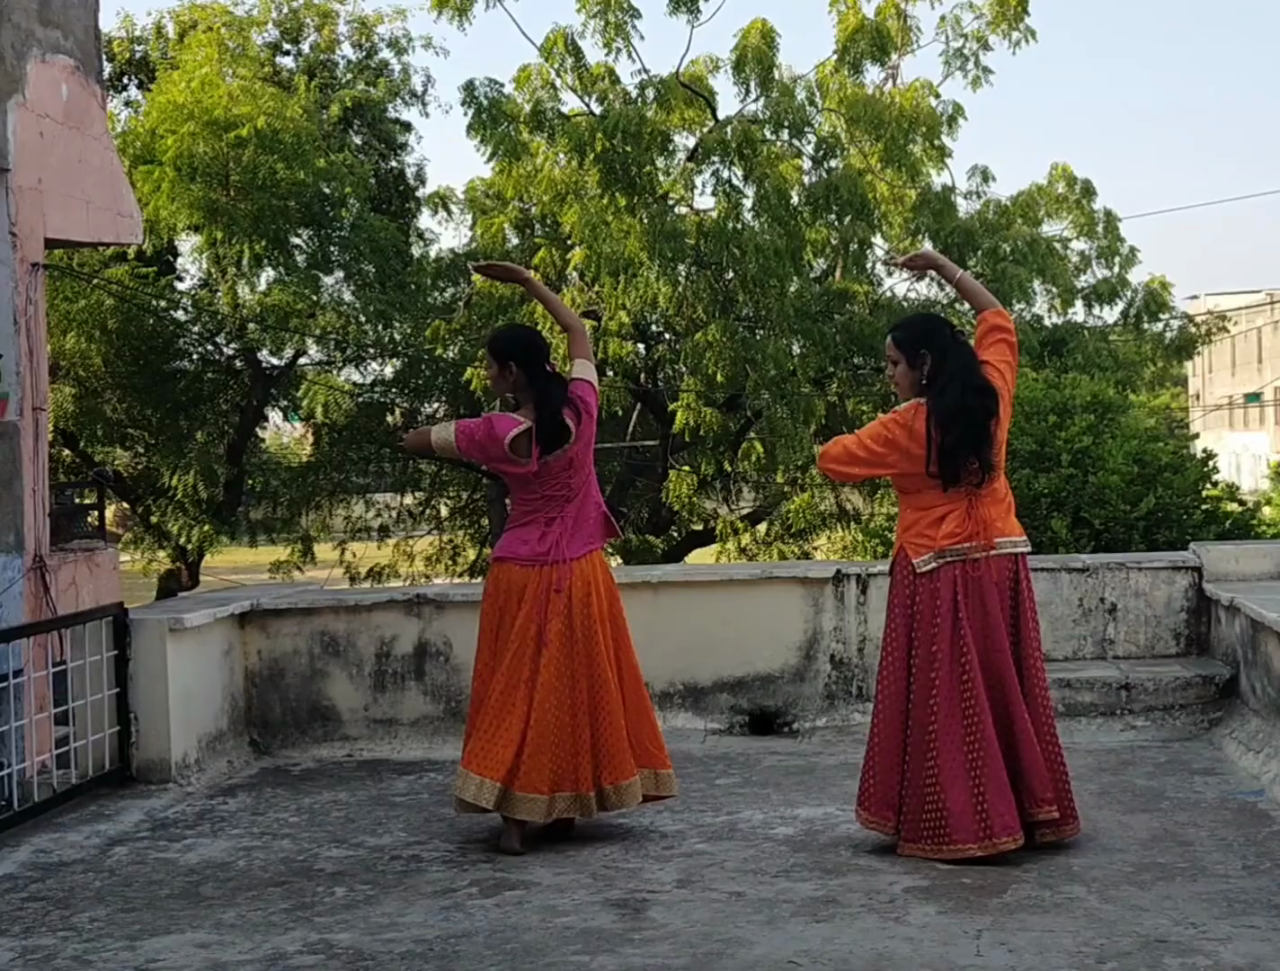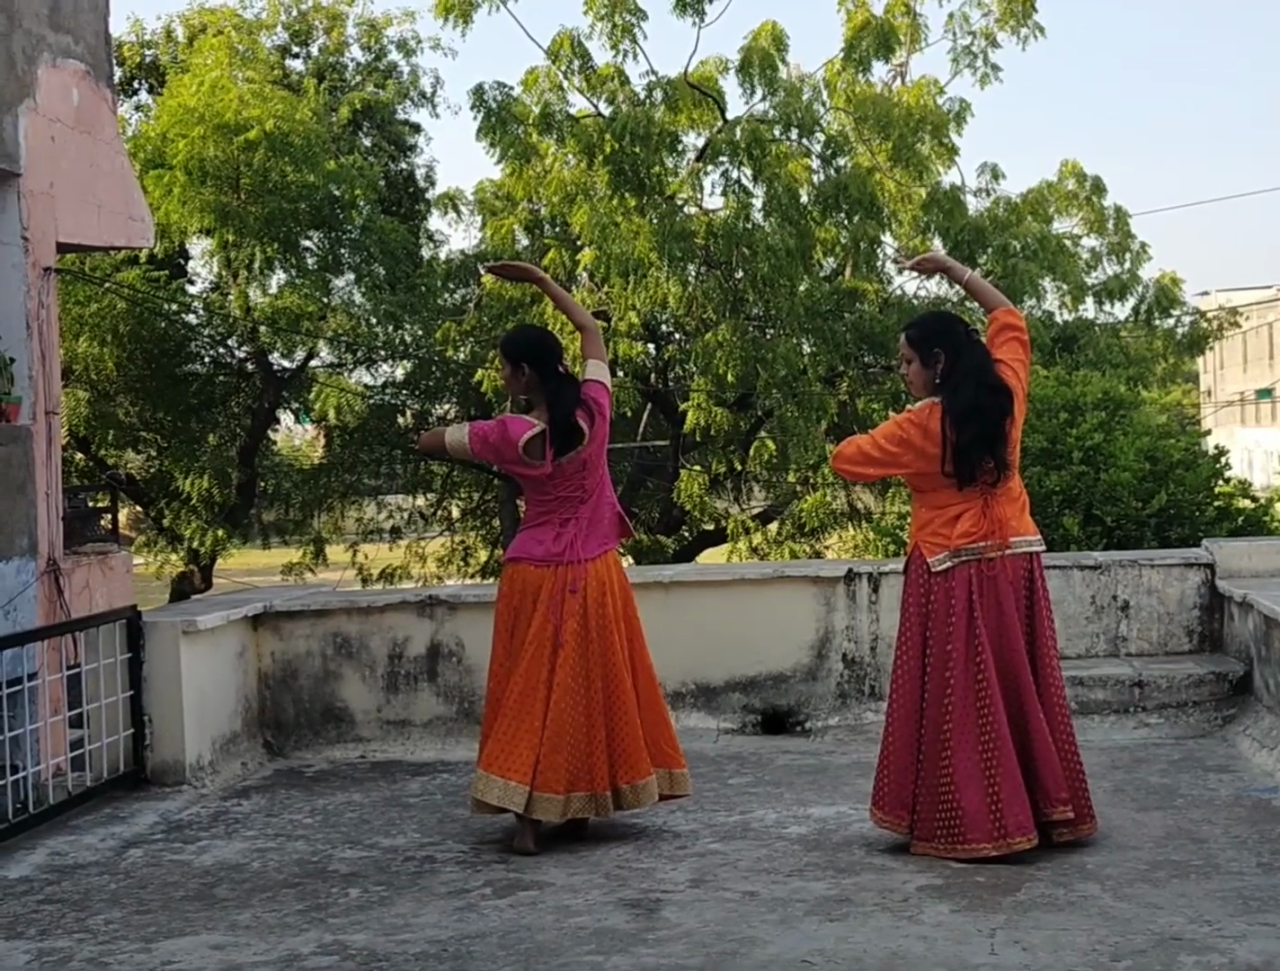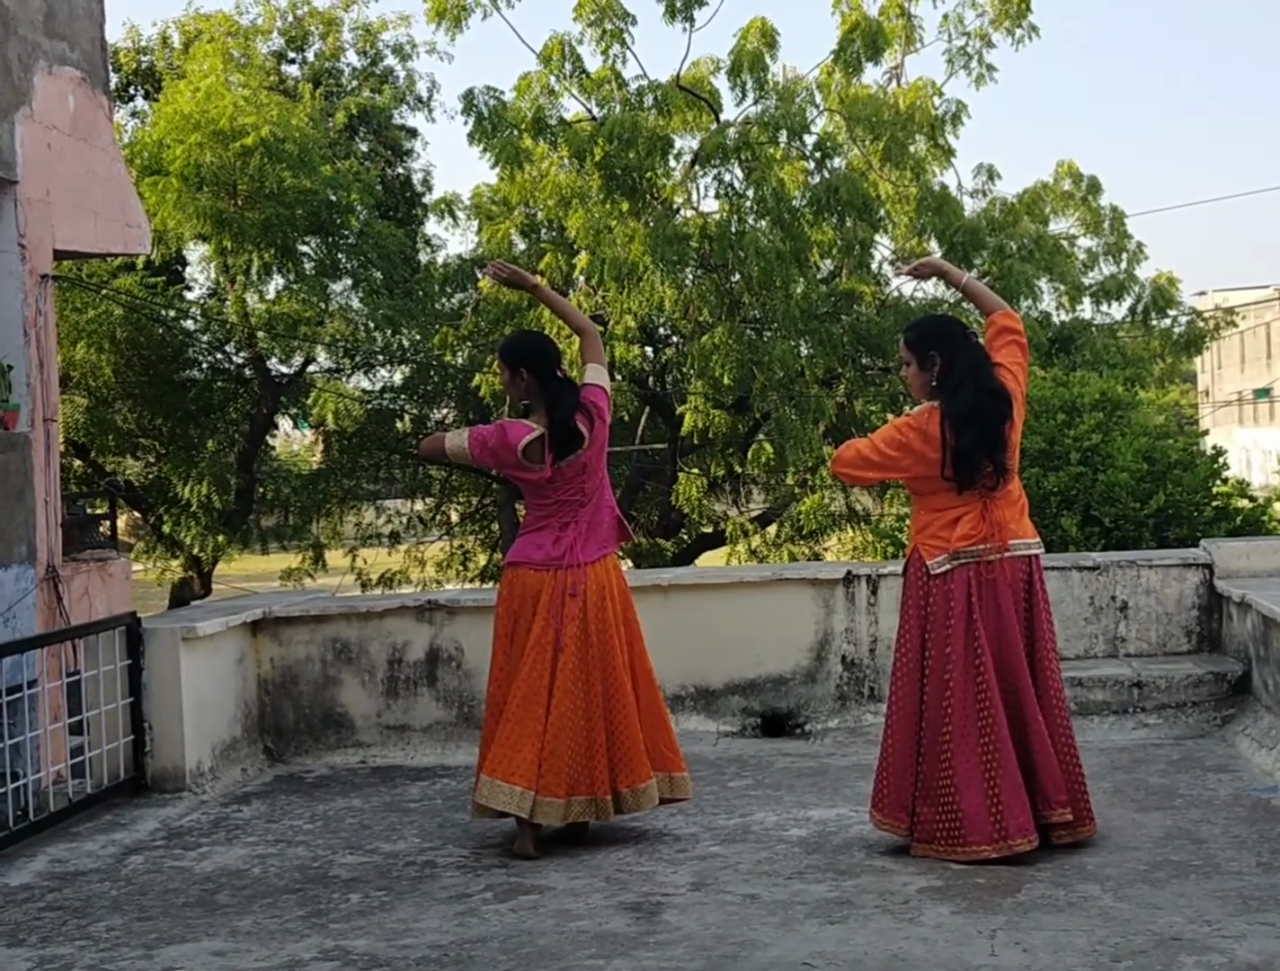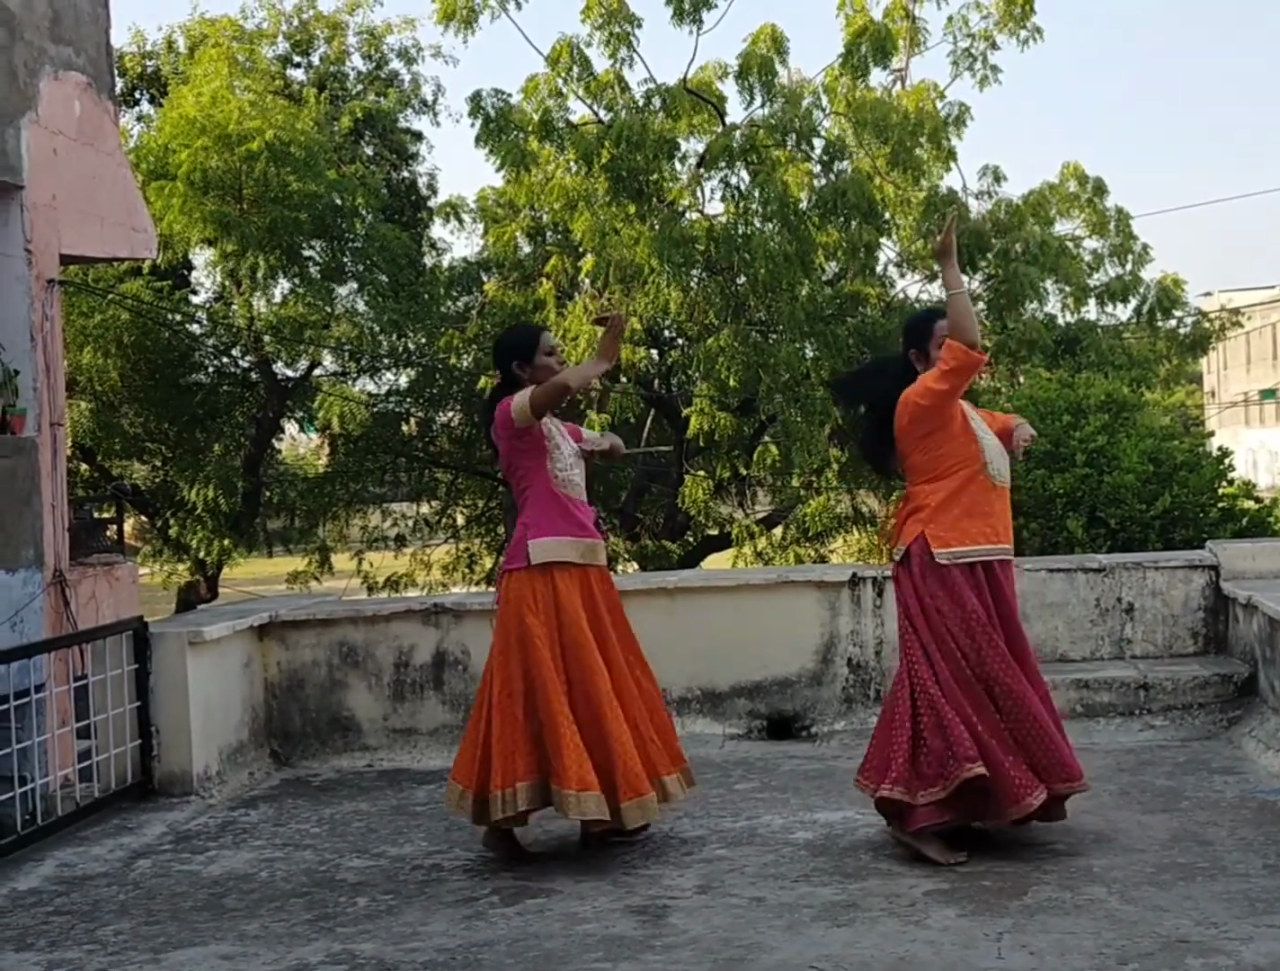
dt=1s
person 1, frame 1
left shoulder: (906, 426)
right shoulder: (992, 396)
left elbow: (831, 458)
right elbow: (997, 320)
left wrist: (876, 443)
right wrist: (943, 267)
left hip: (937, 574)
right hip: (1000, 562)
left knee: (945, 700)
right knee: (1007, 687)
left ankle: (956, 823)
right ankle: (1029, 810)
person 1, frame 2
left shoulder: (920, 425)
right shoulder: (1006, 395)
left elbow: (845, 458)
right elbow: (1009, 319)
left wrist: (889, 441)
right wrist: (953, 269)
left hip: (951, 574)
right hip: (1014, 560)
left knee: (959, 701)
right knee: (1020, 688)
left ankle: (970, 824)
right ankle: (1045, 809)
person 1, frame 3
left shoulder: (919, 429)
right shoulder: (1005, 397)
left elbow: (844, 461)
right elbow: (1006, 320)
left wrist: (892, 444)
right wrist: (949, 273)
left hip: (950, 575)
right hip: (1013, 563)
left knee: (958, 700)
right knee: (1019, 689)
left ankle: (966, 826)
right ankle: (1042, 811)
person 1, frame 4
left shoulder: (959, 407)
right shoulder: (920, 400)
left elbow: (1002, 419)
right elbow: (969, 349)
left wrist: (1015, 434)
right wrist: (950, 267)
left hip: (977, 566)
right hip: (946, 567)
left knee: (946, 683)
right knee: (972, 682)
left ankle: (937, 804)
right ankle: (923, 810)
person 2, frame 1
left shoulder: (496, 433)
right shoulder: (579, 410)
left elbow: (413, 442)
right elbow: (578, 331)
right wrist: (527, 281)
left hip: (522, 577)
right hip: (581, 574)
left knee: (518, 691)
right knee: (578, 685)
left ankle: (516, 815)
right ankle: (565, 808)
person 2, frame 2
left shoulder: (511, 435)
right shoulder: (593, 411)
left elbow: (428, 442)
right elbow: (592, 331)
right wrist: (541, 279)
left hip: (537, 577)
right hip: (595, 574)
left knee: (534, 691)
right knee: (593, 686)
left ankle: (530, 816)
right ankle: (580, 807)
person 2, frame 3
left shoulder: (509, 439)
right shoulder: (593, 414)
left elbow: (428, 447)
right elbow: (591, 334)
right wrist: (535, 286)
left hip: (535, 580)
right hip: (594, 577)
left knee: (534, 694)
right knee: (592, 690)
left ankle: (528, 815)
right ankle: (580, 807)
person 2, frame 4
left shoulder: (556, 424)
right shoulder: (512, 412)
left elbow: (613, 448)
right elbow: (553, 387)
left wrist: (589, 445)
right wrist: (598, 363)
left hip: (581, 569)
right hip: (542, 568)
left knee: (591, 689)
right knee: (542, 691)
left ankle: (595, 811)
right ankle: (500, 821)
